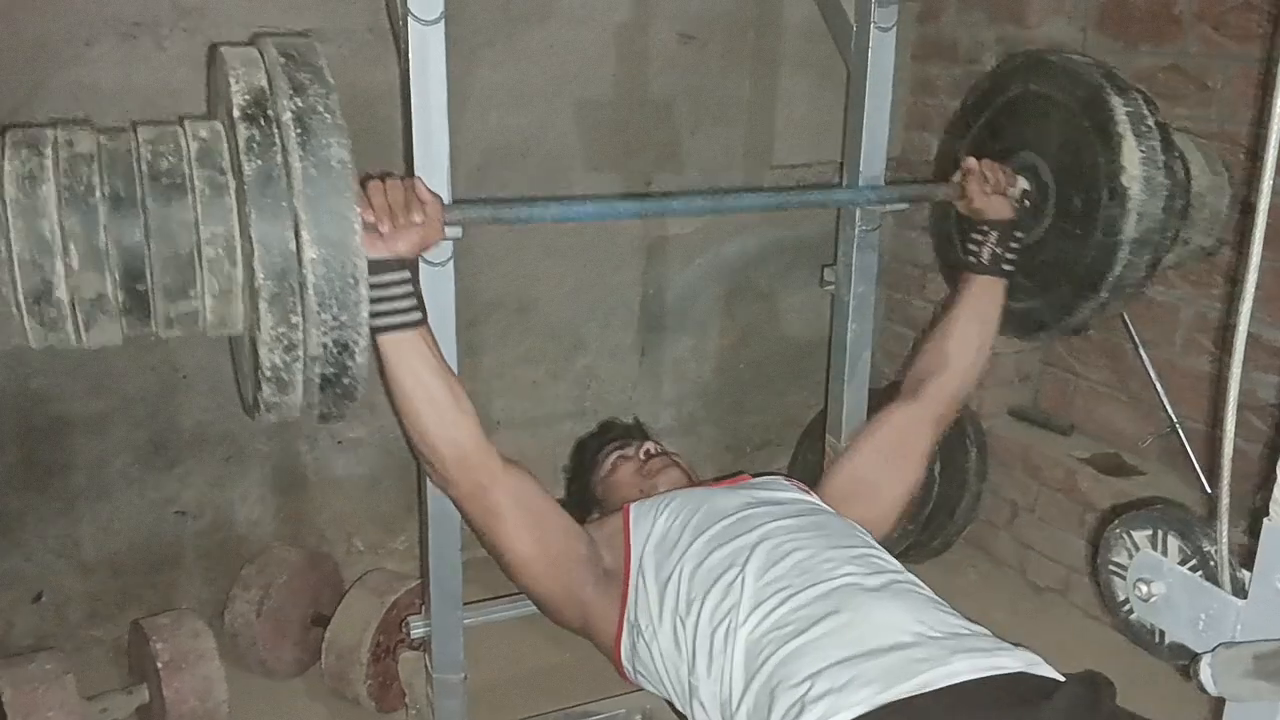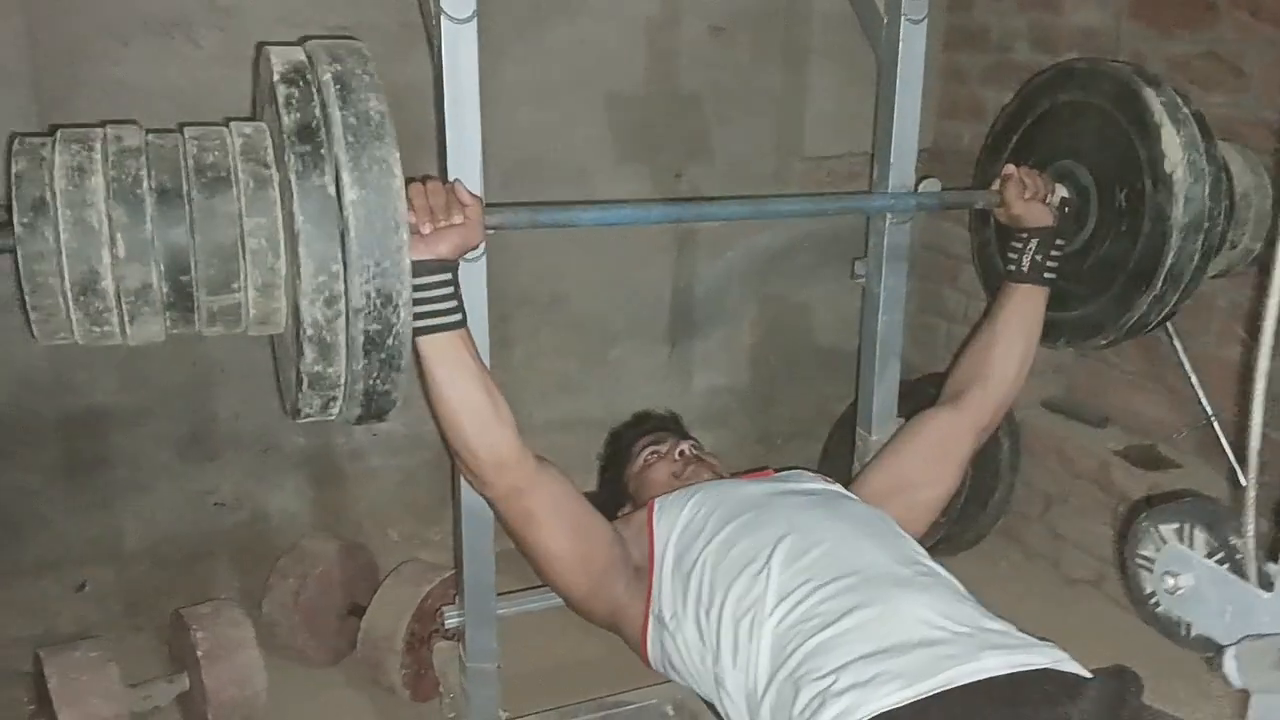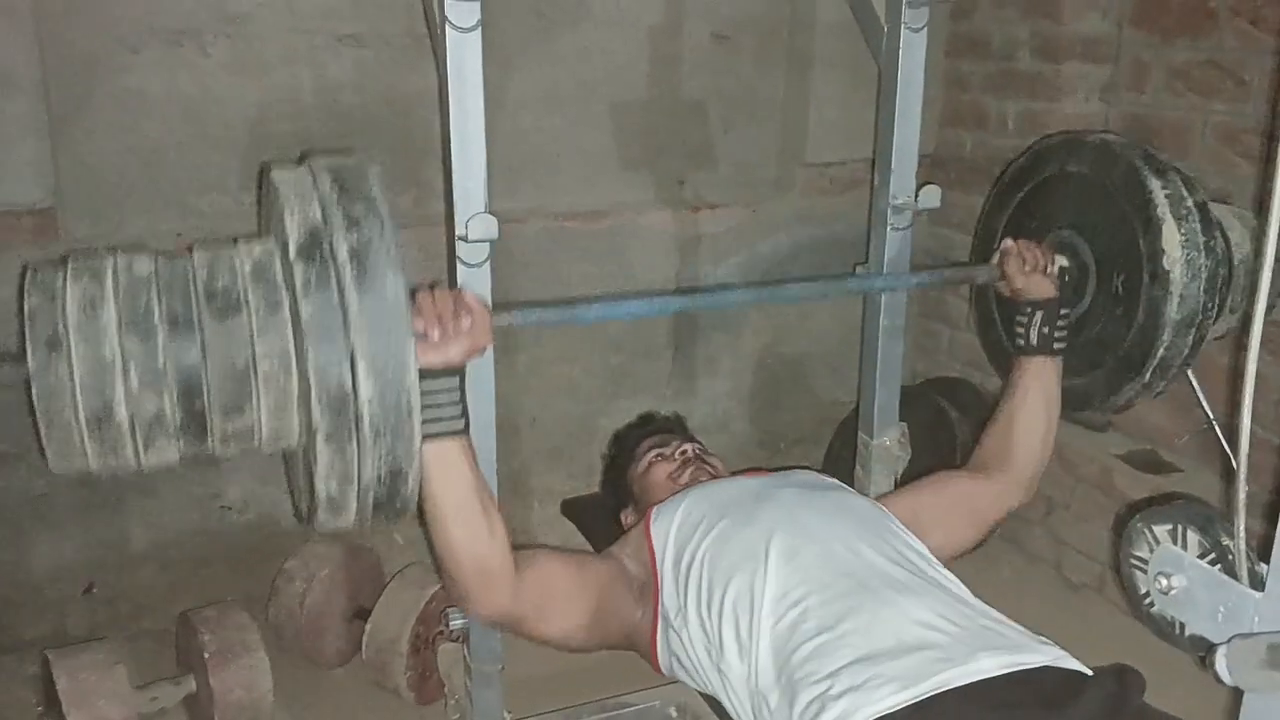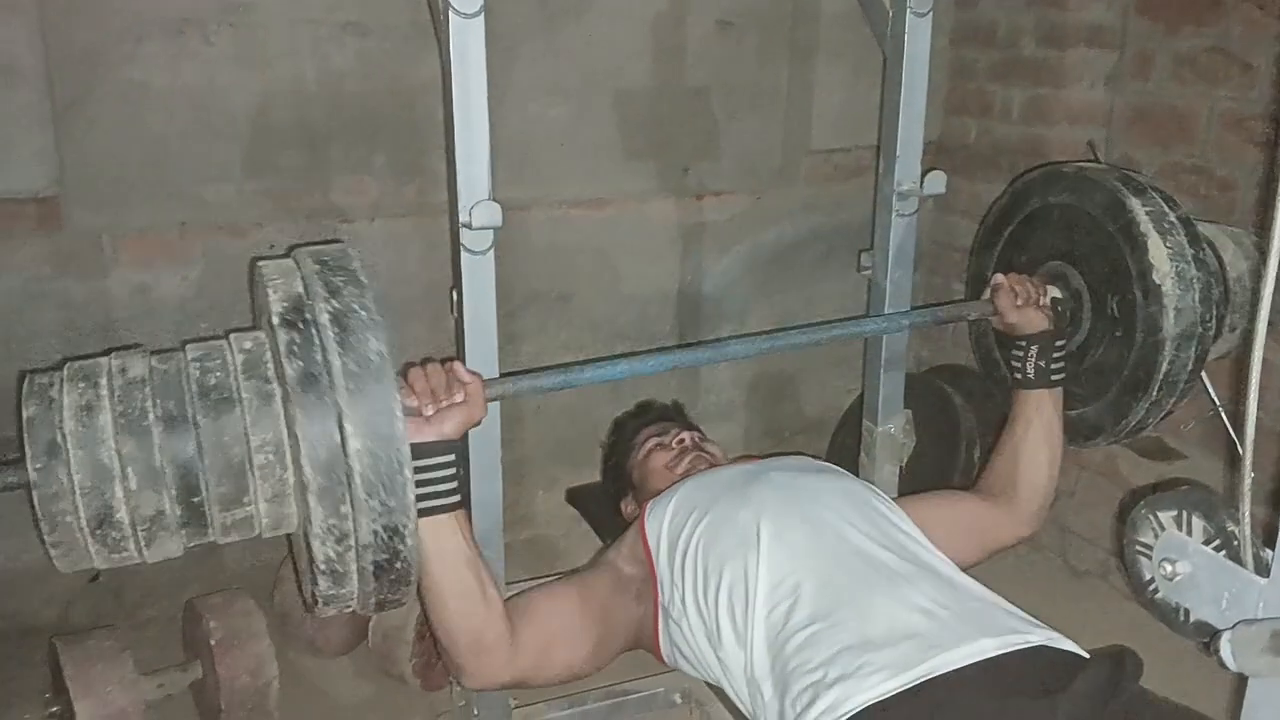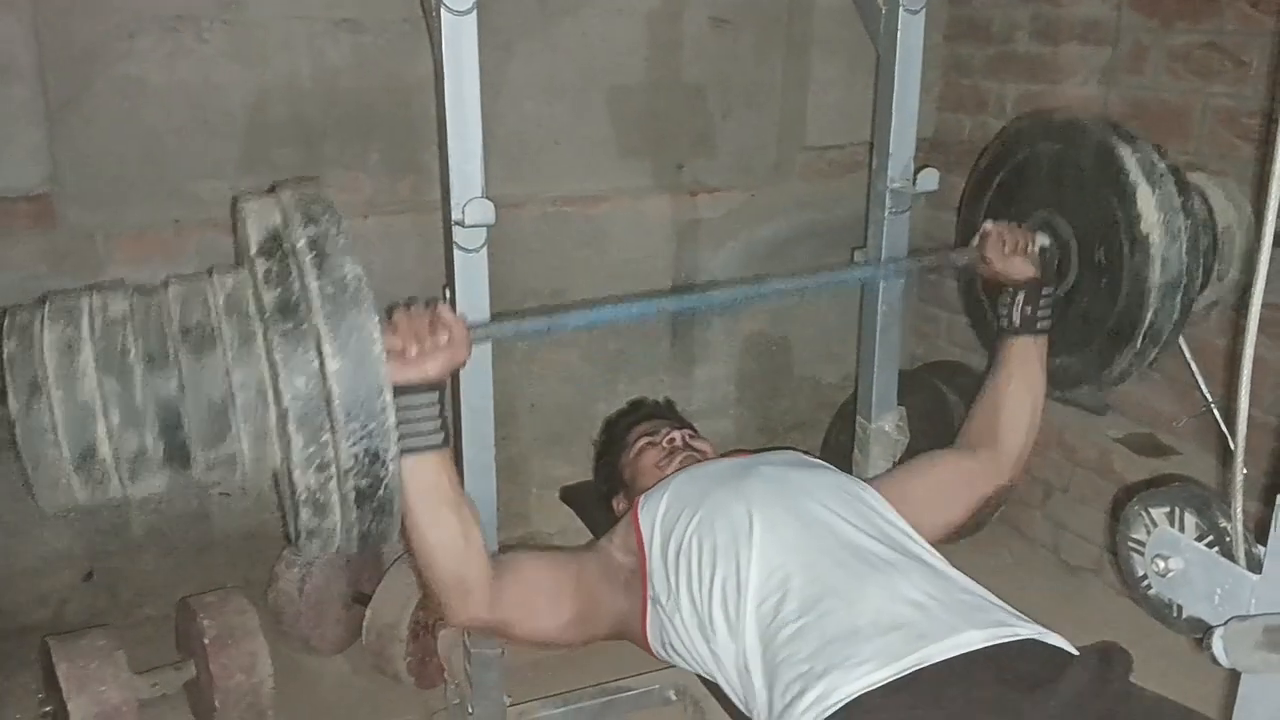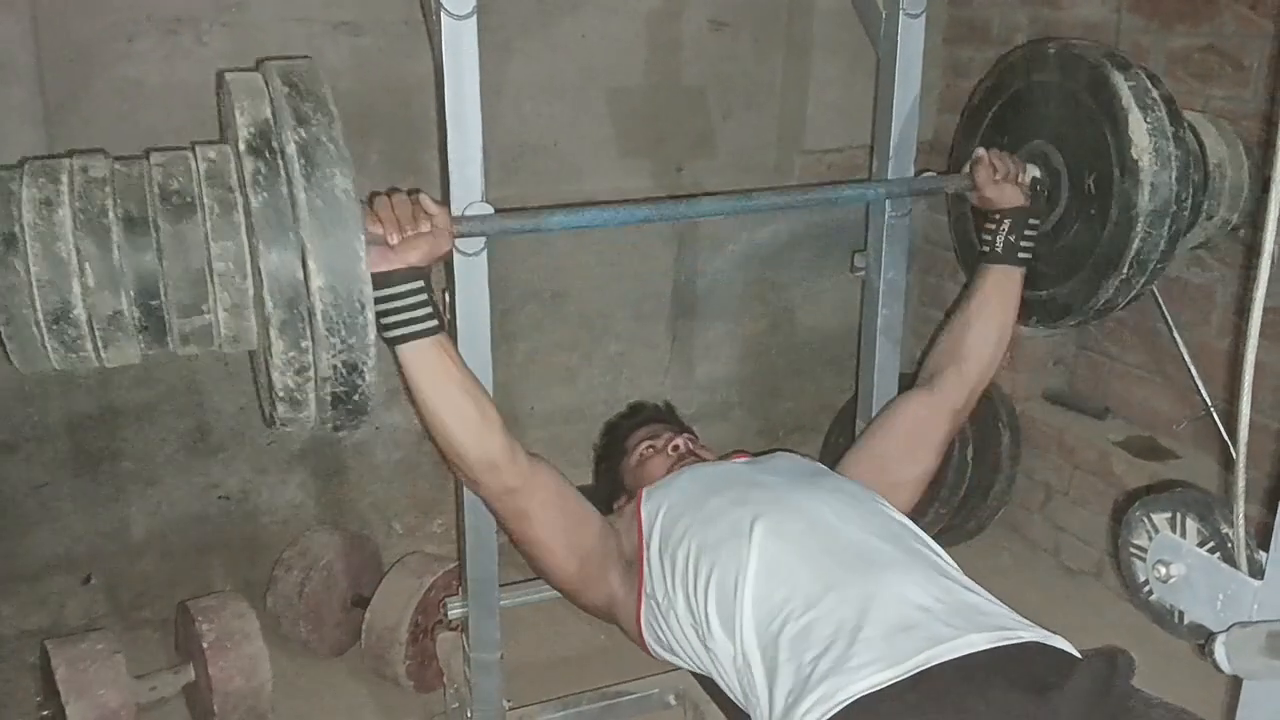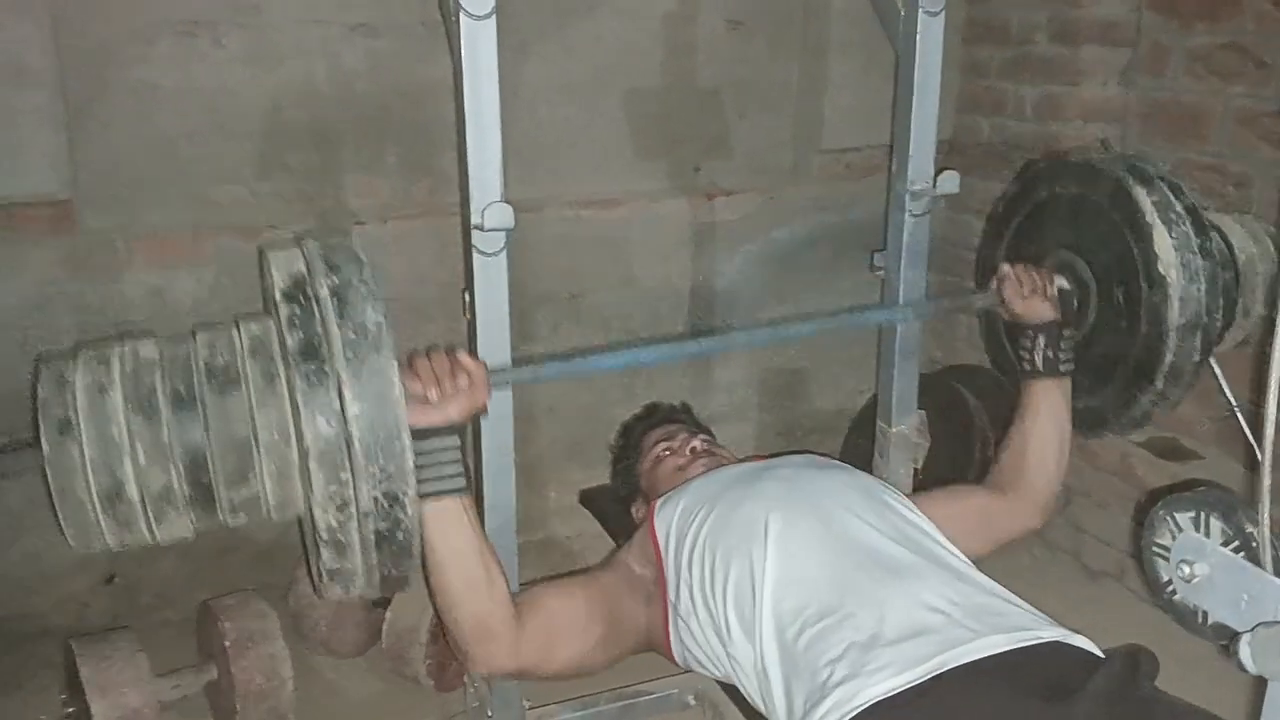
dt=0.5s
person 1, frame 1
left shoulder: (807, 508)
right shoulder: (605, 567)
left elbow: (927, 401)
right elbow: (471, 469)
left wrist: (994, 239)
right wrist: (390, 274)
person 1, frame 2
left shoulder: (844, 504)
right shoulder: (634, 565)
left elbow: (966, 408)
right elbow: (503, 468)
left wrist: (1032, 245)
right wrist: (431, 275)
person 1, frame 3
left shoulder: (843, 502)
right shoulder: (643, 570)
left elbow: (1004, 477)
right elbow: (493, 586)
left wrist: (1038, 317)
right wrist: (439, 383)
person 1, frame 4
left shoulder: (845, 492)
right shoulder: (643, 564)
left elbow: (1013, 508)
right elbow: (488, 652)
left wrist: (1034, 349)
right wrist: (435, 456)
person 1, frame 5
left shoulder: (833, 490)
right shoulder: (633, 559)
left elbow: (989, 458)
right elbow: (473, 593)
left wrist: (1023, 299)
right wrist: (416, 399)
person 1, frame 6
left shoulder: (836, 492)
right shoulder: (626, 560)
left elbow: (945, 389)
right elbow: (497, 466)
left wrist: (1007, 232)
right wrist: (403, 286)
person 1, frame 7
left shoulder: (852, 490)
right shoulder: (651, 569)
left elbow: (1021, 499)
right elbow: (496, 640)
left wrist: (1044, 339)
right wrist: (437, 441)
